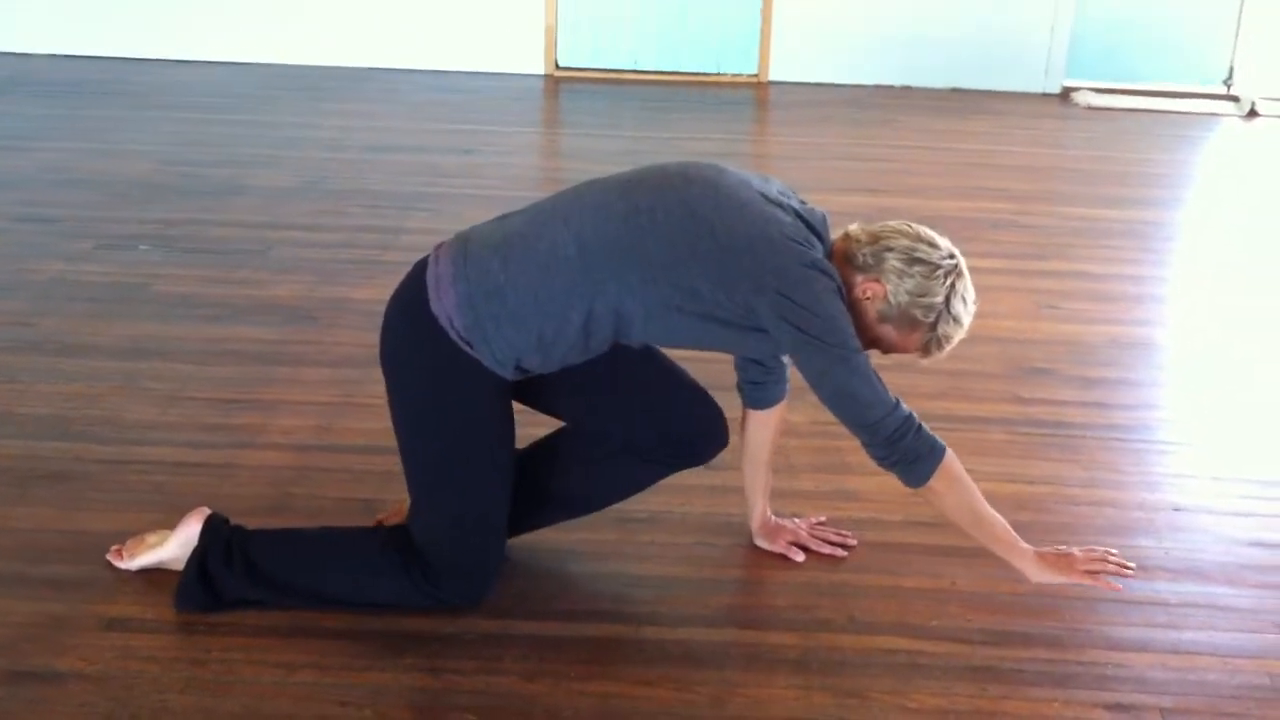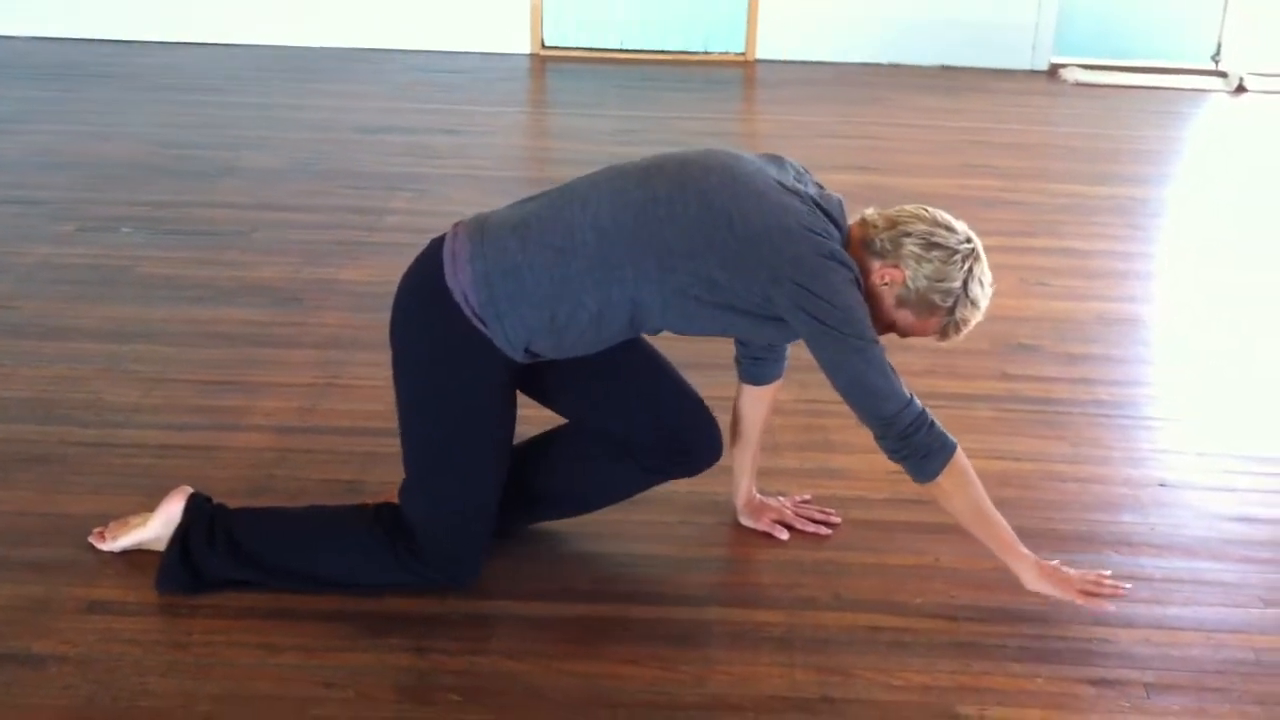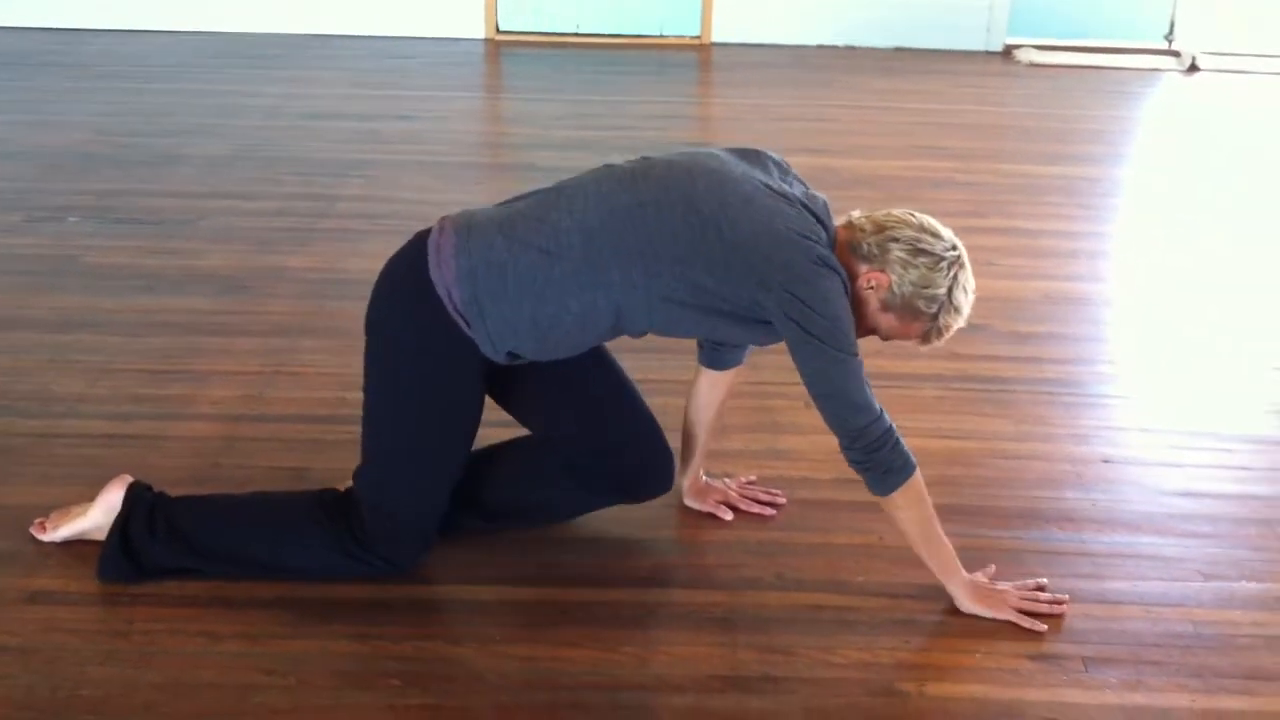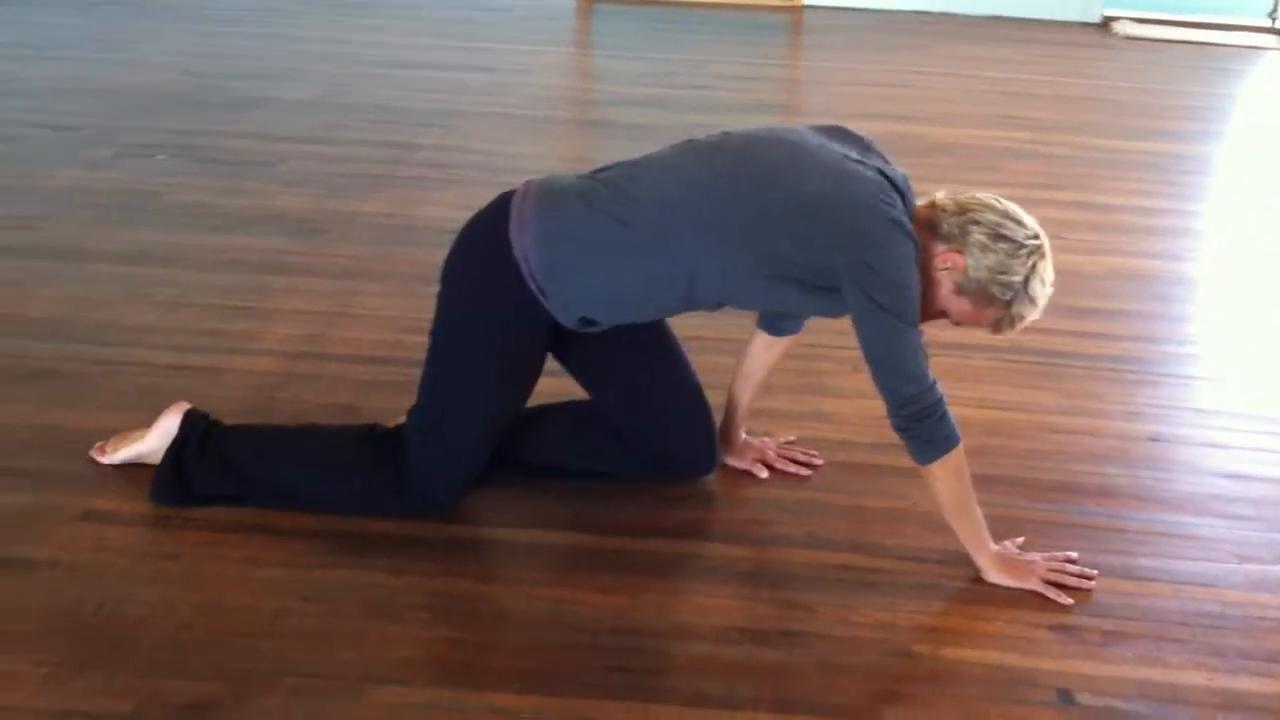
dt=0.5s
person 1, frame 1
left shoulder: (791, 235)
right shoulder: (800, 281)
left elbow: (762, 372)
right elbow: (897, 440)
left wrist: (761, 516)
right wrist: (1030, 558)
left hip: (509, 318)
right hip: (445, 332)
left knee: (690, 431)
right knee: (456, 577)
left ankle: (455, 501)
right ankle: (212, 551)
person 1, frame 2
left shoulder: (802, 206)
right shoulder: (815, 269)
left elbow: (760, 348)
right elbow: (908, 433)
left wrist: (747, 492)
right wrist: (1028, 566)
left hip: (513, 299)
right hip: (459, 314)
left knee: (684, 442)
right knee: (441, 558)
left ankle: (450, 490)
right ankle: (197, 530)
person 1, frame 3
left shoulder: (780, 191)
right shoulder: (806, 273)
left elbow: (722, 329)
right elbow: (869, 443)
left wrist: (695, 472)
right wrist: (961, 585)
left hip: (492, 299)
right hip: (439, 307)
left knee: (636, 467)
right knee: (380, 543)
left ankle: (414, 480)
right ankle: (138, 521)
person 1, frame 4
left shoulder: (859, 169)
right shoulder: (881, 241)
left elbow: (780, 285)
right elbow: (918, 412)
left wrist: (736, 428)
right wrist: (986, 553)
left hip: (565, 262)
right hip: (517, 271)
left knee: (682, 449)
right knee: (423, 480)
left ankle: (453, 432)
right ankle: (195, 446)
